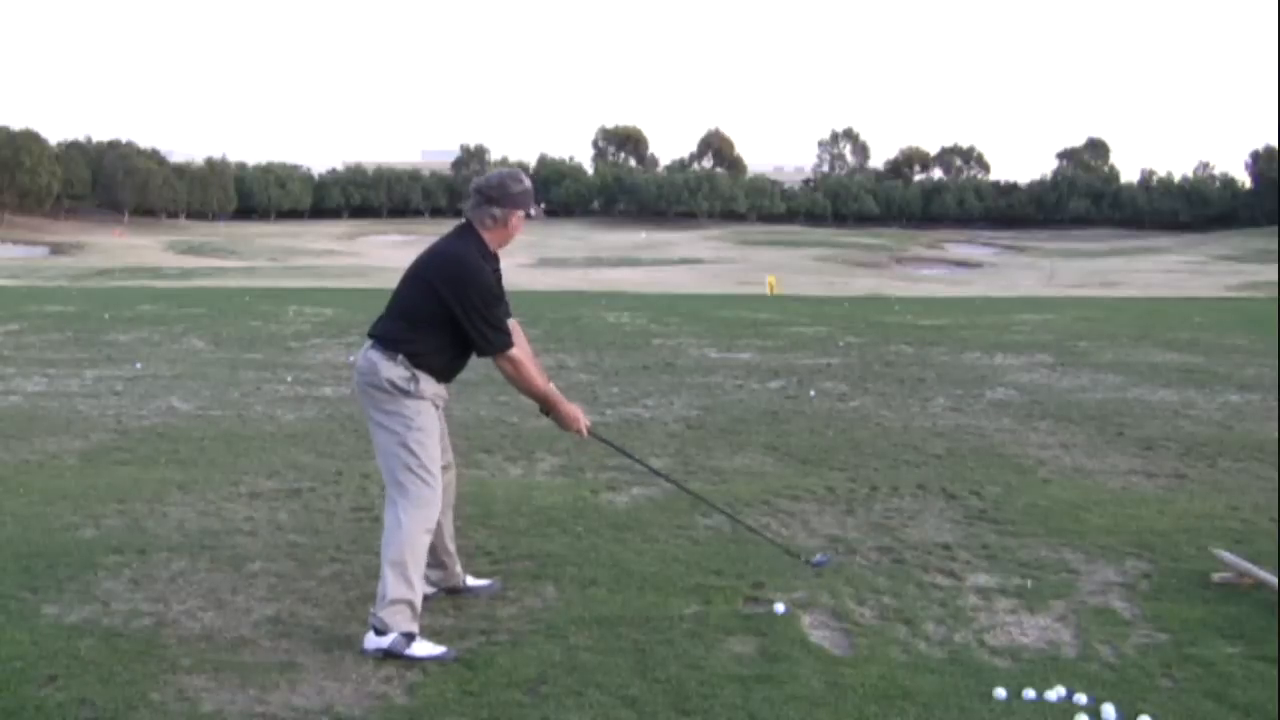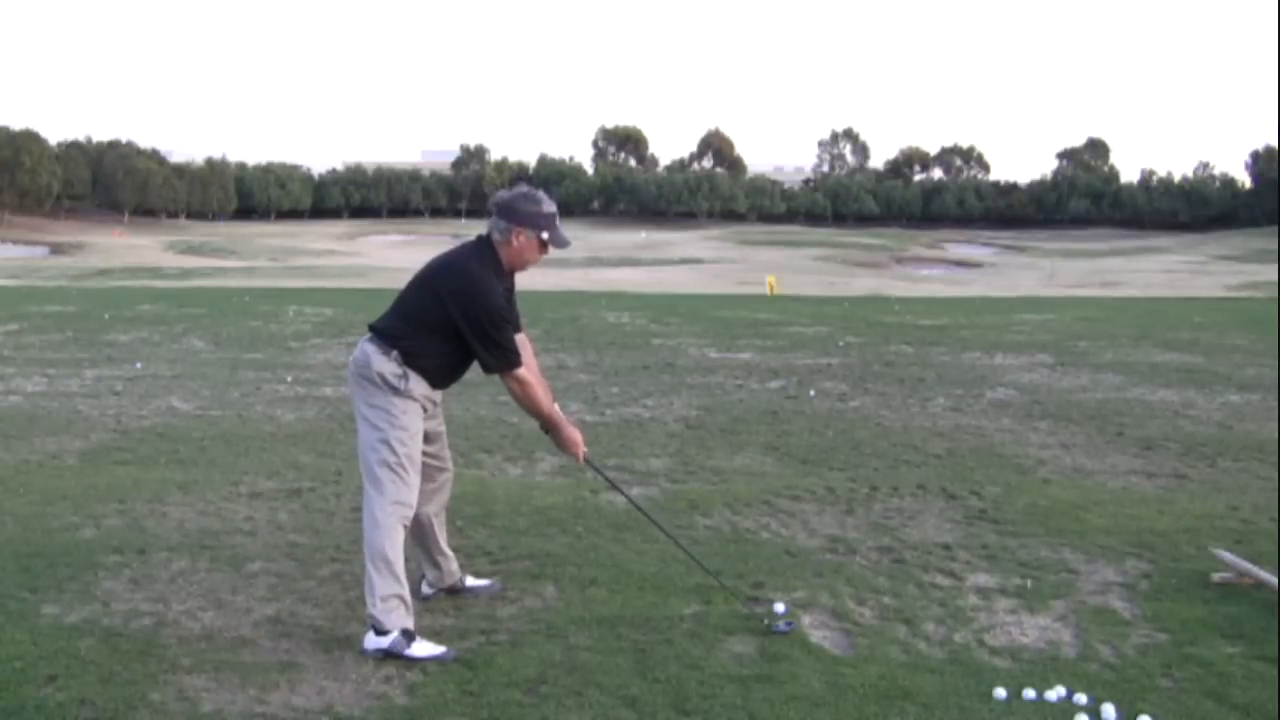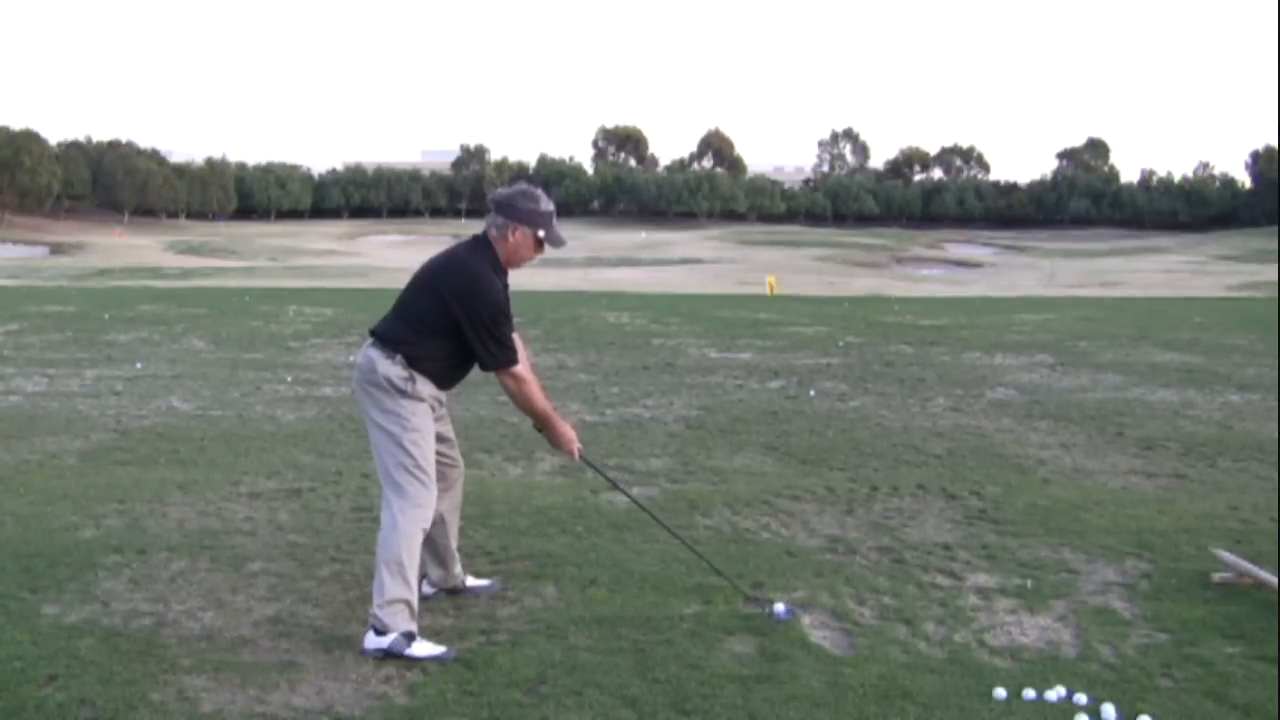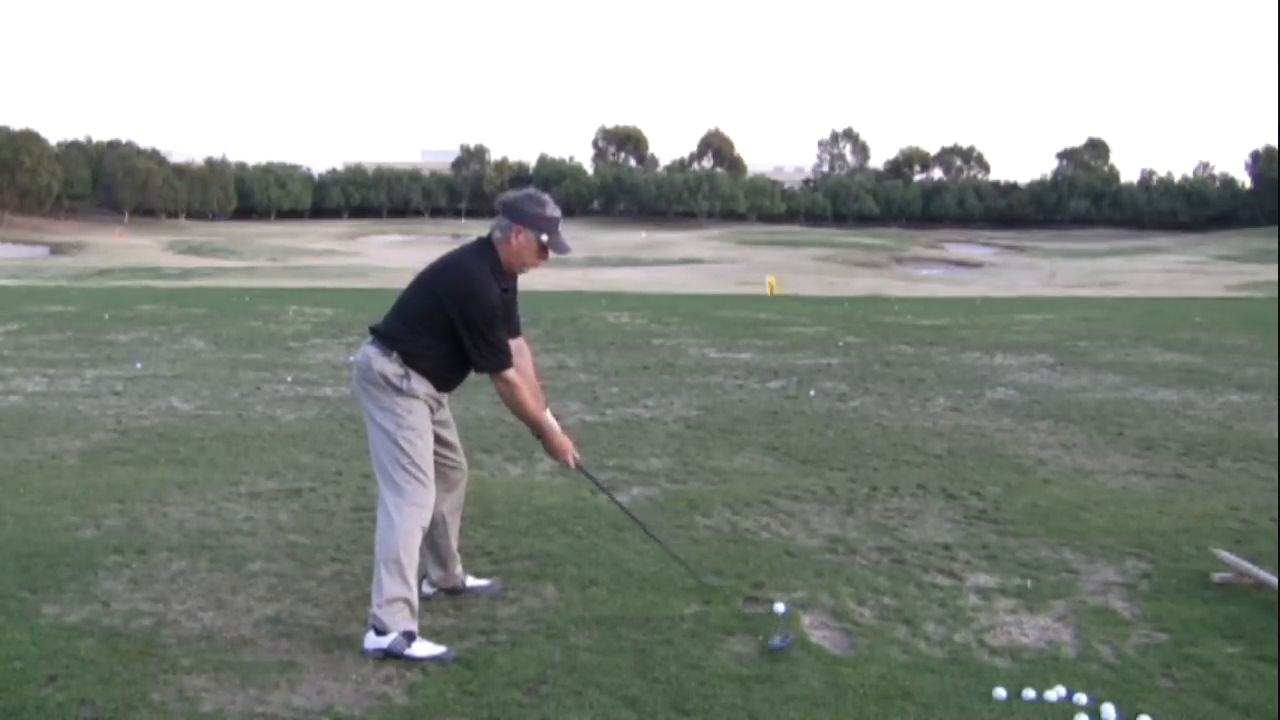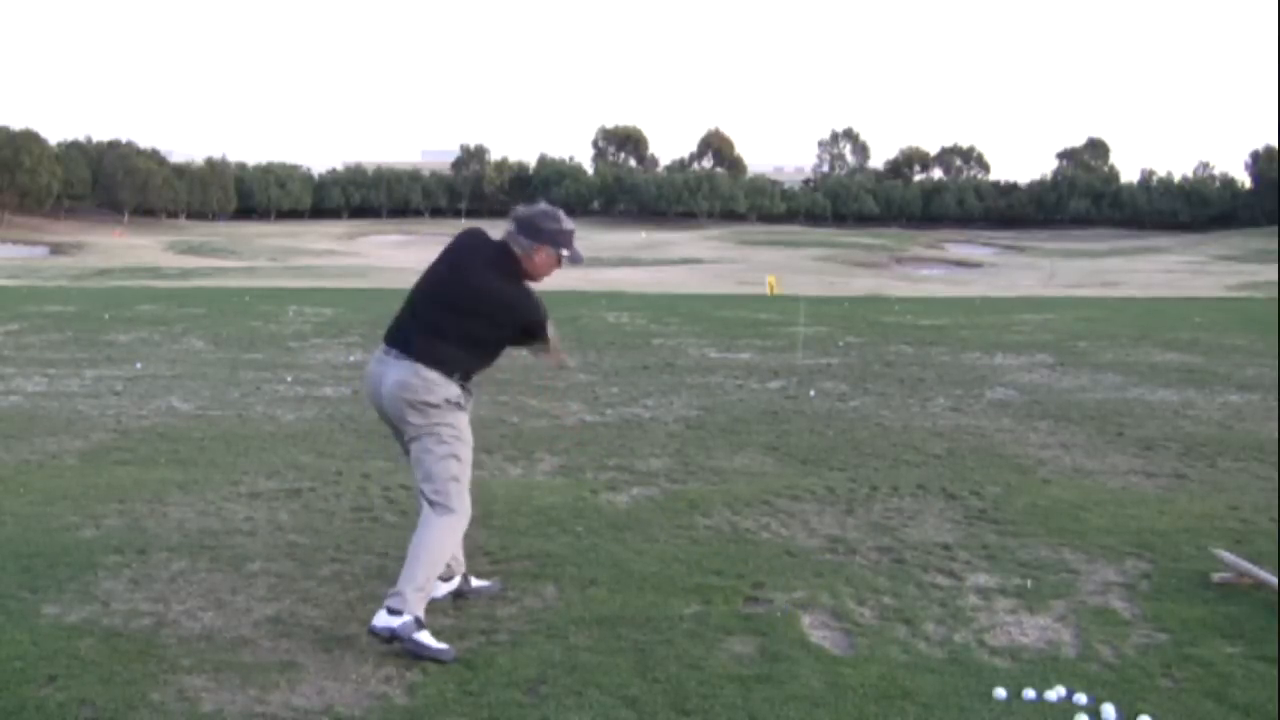
dt=1s
person 1, frame 1
left shoulder: (471, 253)
right shoulder: (465, 267)
left elbow: (509, 329)
right elbow: (507, 356)
left wrist: (549, 393)
right wrist: (557, 405)
left hip: (413, 377)
right hip: (398, 379)
left knee: (438, 479)
right knee: (415, 498)
left ankle: (442, 575)
right ankle: (389, 629)
person 1, frame 2
left shoulder: (493, 268)
right shoulder: (475, 283)
left elbow: (519, 344)
right elbow: (514, 376)
left wrist: (556, 411)
right wrist: (559, 429)
left hip: (414, 377)
right hip: (390, 377)
left knee: (434, 477)
right knee: (394, 497)
left ankle: (441, 575)
right ankle: (387, 628)
person 1, frame 3
left shoulder: (482, 263)
right shoulder: (476, 279)
left elbow: (512, 343)
right elbow: (510, 373)
left wrist: (545, 411)
right wrist: (552, 424)
left hip: (413, 378)
right hip: (396, 380)
left knee: (445, 475)
right knee: (412, 497)
left ankle: (442, 576)
right ankle: (389, 628)
person 1, frame 4
left shoulder: (500, 274)
right shoulder: (473, 281)
left elbow: (516, 349)
right elbow: (502, 375)
left wrist: (548, 417)
right wrist: (547, 434)
left hip: (422, 380)
right hip: (394, 378)
left knee: (449, 475)
right knee: (411, 496)
left ankle: (443, 576)
right ankle: (389, 628)
person 1, frame 5
left shoulder: (471, 242)
right shoulder: (521, 303)
right elbow: (545, 345)
right wrist: (553, 349)
left hip: (387, 368)
right hip: (428, 388)
left knee: (444, 482)
right knee: (447, 504)
left ankle: (448, 574)
right ankle: (400, 612)
